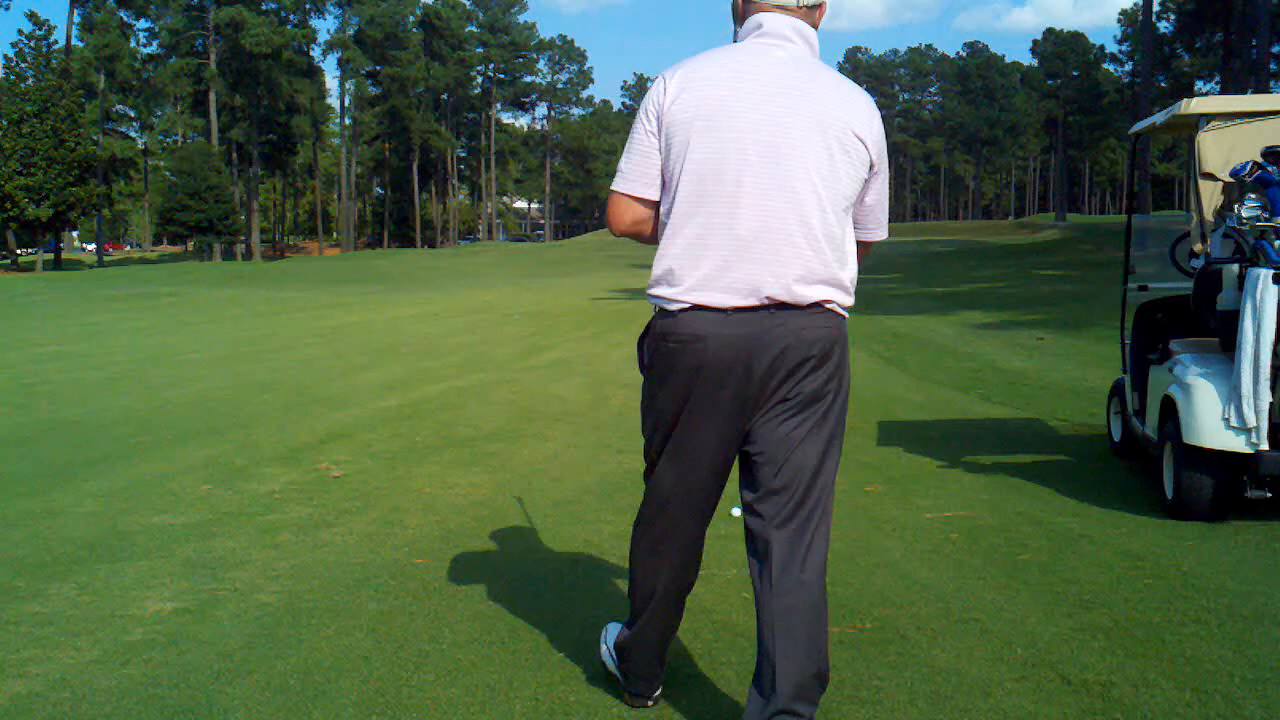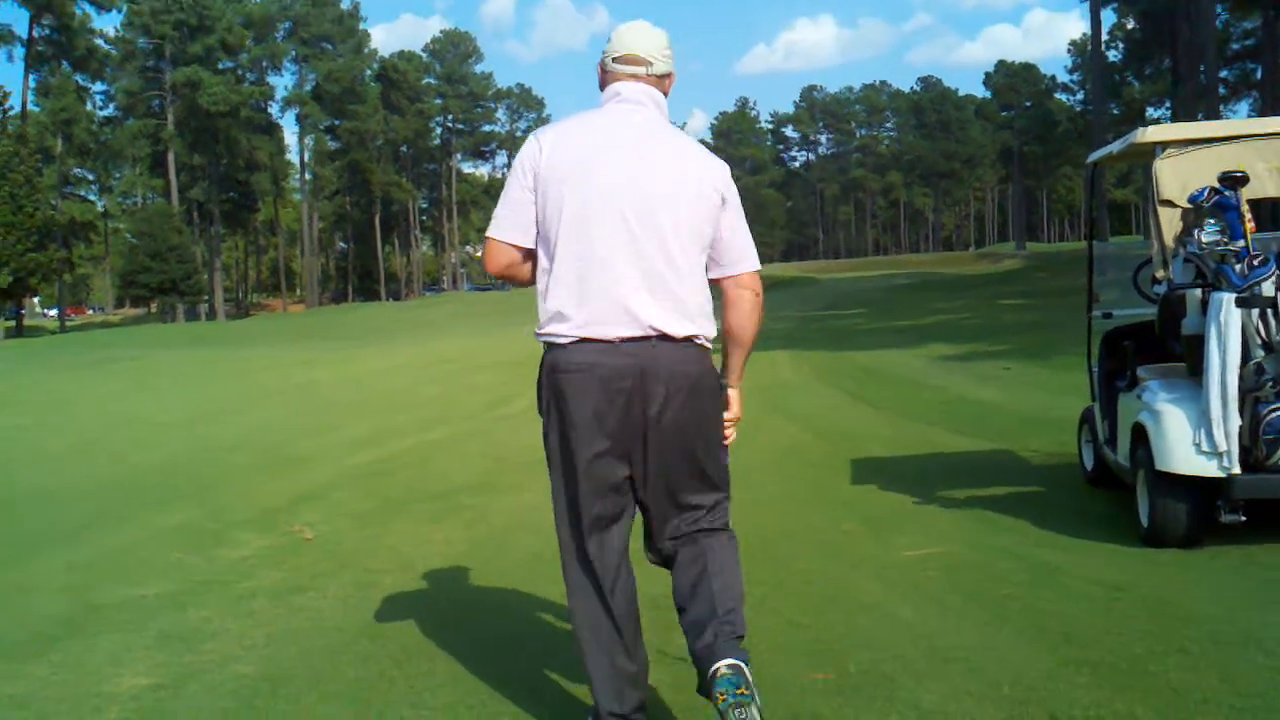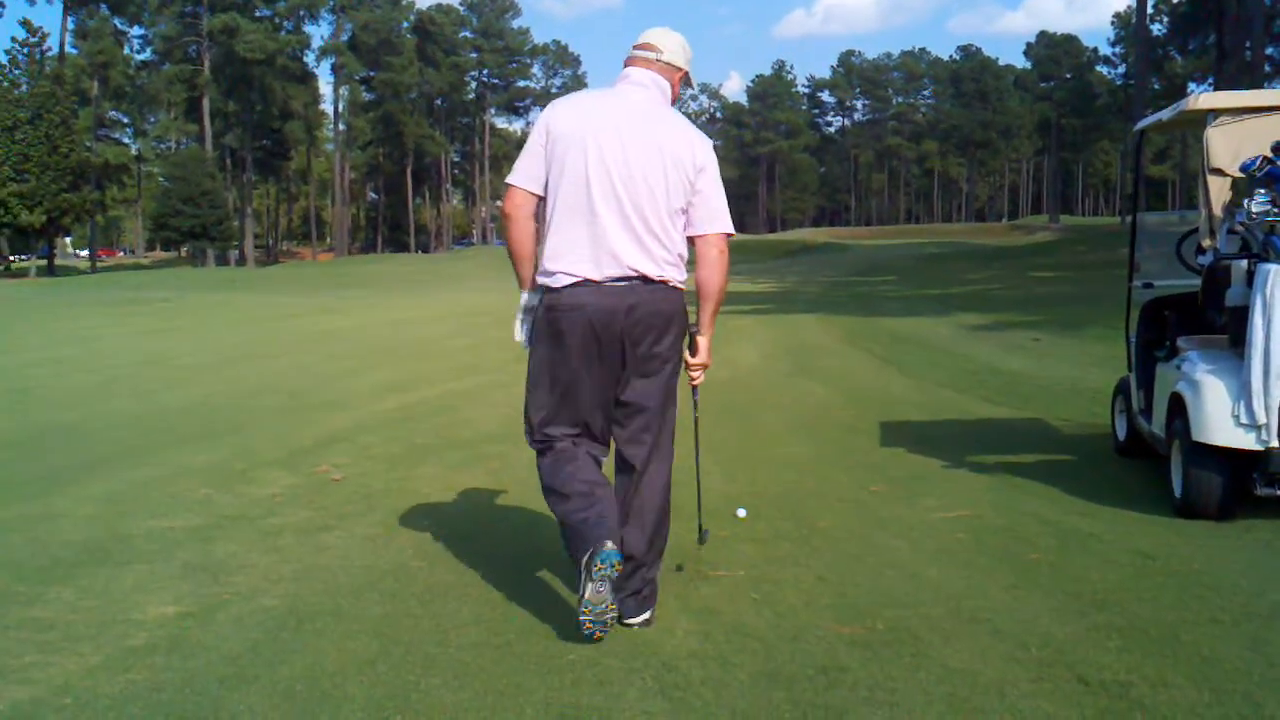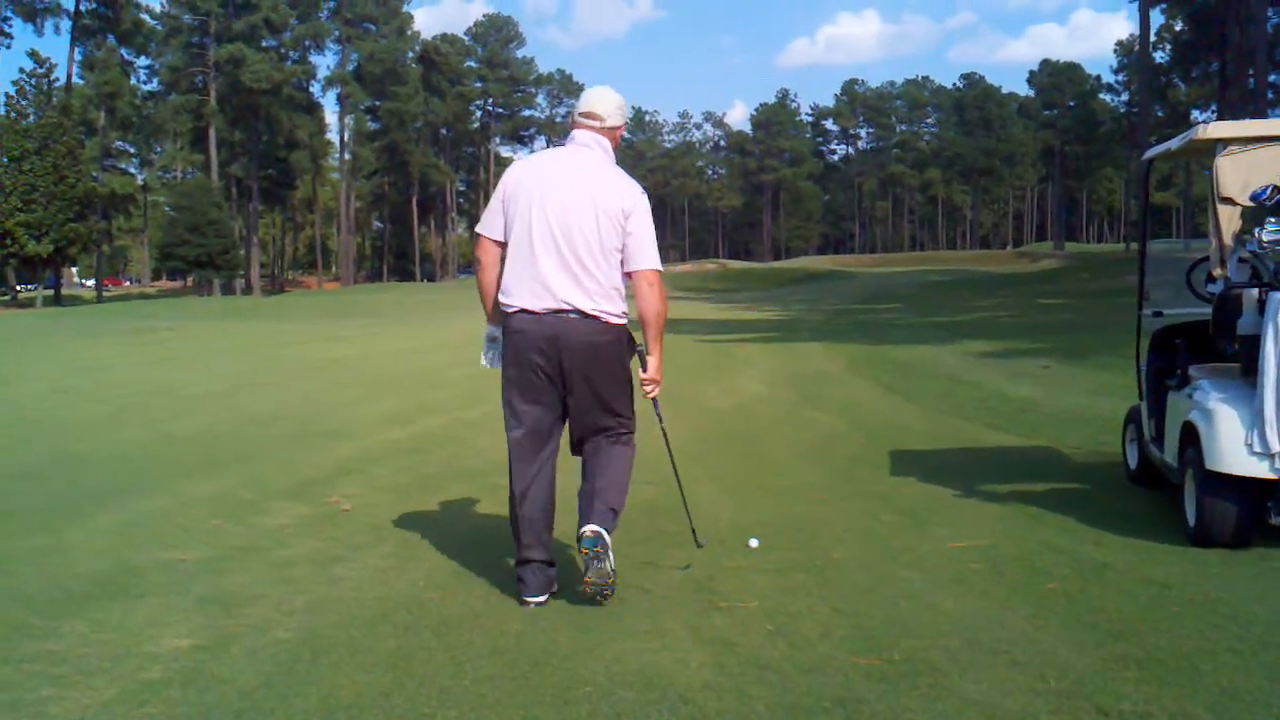
dt=0.7s
person 1, frame 1
left shoulder: (679, 84)
right shoulder: (855, 105)
left elbow: (626, 217)
right elbow: (863, 241)
left hip: (694, 333)
right hip: (808, 337)
left knee: (673, 512)
right knee: (794, 535)
person 1, frame 2
left shoulder: (548, 144)
right shoulder: (704, 162)
left elbow: (500, 260)
right elbow: (744, 289)
right wrist: (732, 384)
left hip: (581, 366)
right hip: (681, 367)
left knee: (594, 545)
right knee: (697, 525)
right ankle: (726, 659)
person 1, frame 3
left shoulder: (563, 113)
right shoulder: (691, 140)
left elbow: (516, 208)
right elbow: (713, 249)
left wrist: (529, 290)
right wrist: (704, 335)
left hip: (572, 301)
right hip: (656, 307)
left knee: (563, 439)
right knee: (646, 453)
left ankle: (599, 551)
right ankle: (636, 593)
person 1, frame 4
left shoulder: (521, 171)
right shoulder: (626, 189)
left elbow: (486, 254)
right elbow: (648, 281)
left wrist: (495, 320)
right wrist: (654, 353)
left hip: (526, 329)
right hip: (598, 332)
left knee: (531, 452)
right knee: (609, 439)
left ankle: (534, 576)
right ankle: (596, 529)
